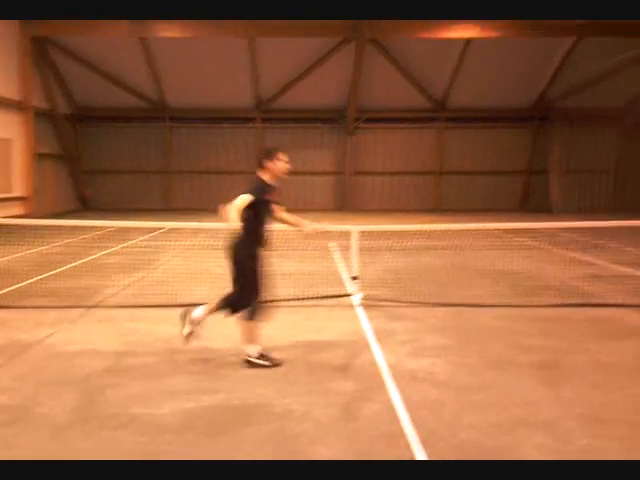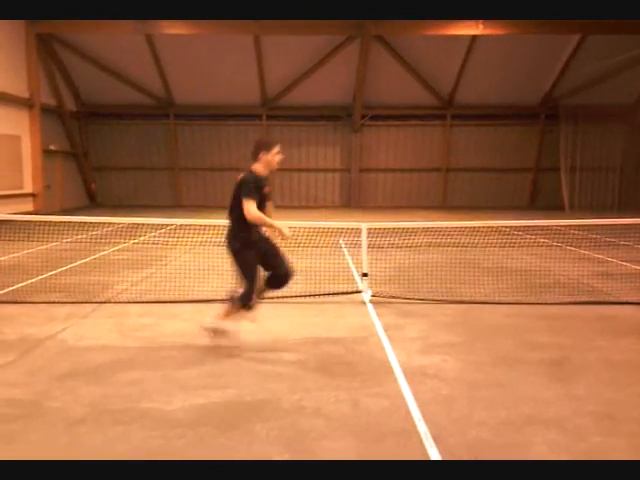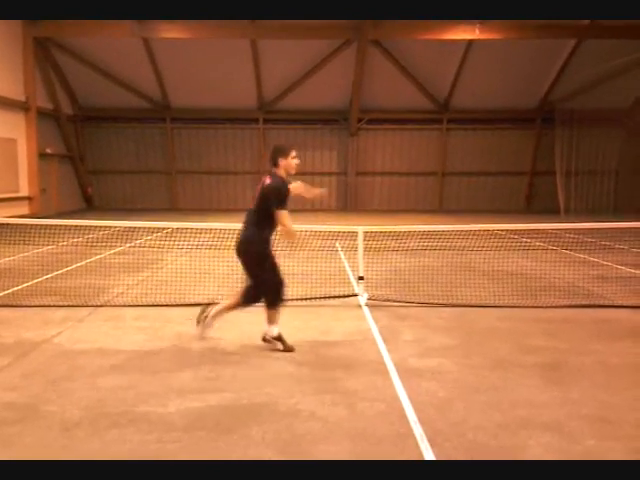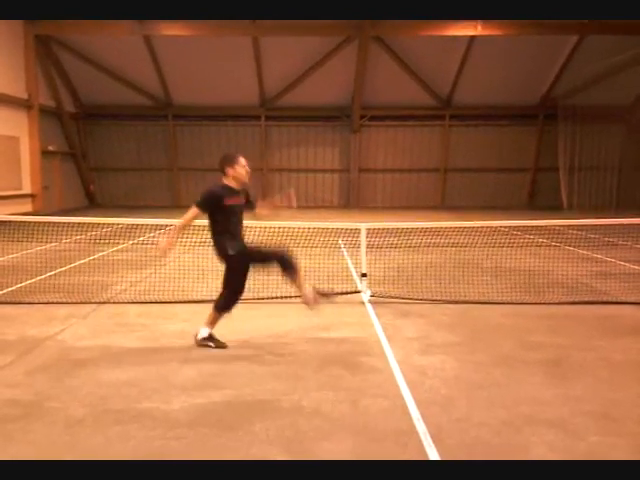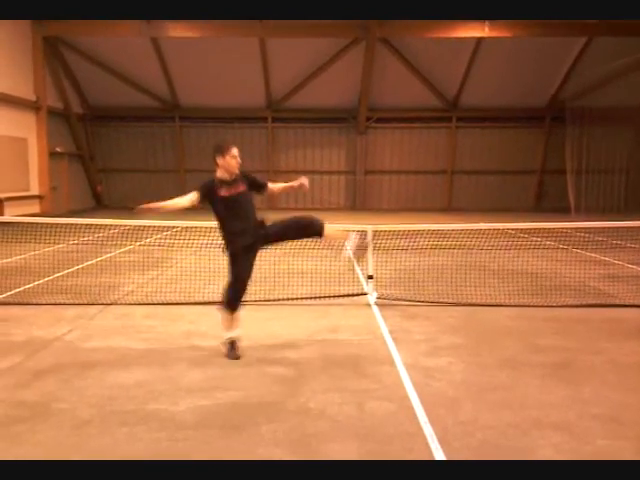
dt=0.5s
person 1, frame 1
left shoulder: (269, 188)
right shoulder: (257, 187)
left elbow: (277, 213)
right elbow: (238, 203)
left wrist: (302, 223)
right wrist: (232, 215)
left hip: (250, 248)
right hip: (245, 249)
left knee: (242, 295)
right knee: (252, 299)
left ankle: (197, 315)
right ankle: (253, 353)
person 1, frame 2
left shoulder: (262, 179)
right shoulder: (250, 180)
right elbow: (251, 214)
right wrist: (277, 226)
left hip: (255, 236)
right hip: (241, 240)
left knee: (282, 273)
right knee: (250, 288)
left ankle: (248, 299)
right ankle: (223, 321)
person 1, frame 3
left shoulder: (275, 180)
right shoulder: (277, 186)
right elbow: (284, 223)
left wrist: (308, 191)
left hip: (253, 241)
right hip: (253, 245)
left knee: (274, 287)
right knee: (258, 289)
left ankle: (272, 333)
right ankle: (213, 312)
person 1, frame 4
left shoulder: (242, 191)
right shoulder: (215, 193)
left elbow: (255, 208)
right elbow: (190, 215)
left wrist: (275, 203)
right wrist: (170, 238)
left hip: (238, 247)
right hip: (231, 249)
left knee: (231, 293)
right knee: (283, 258)
left ankle: (204, 334)
right ankle: (307, 294)
person 1, frame 5
left shoulder: (245, 178)
right shoulder: (209, 186)
left elbow: (273, 188)
right elbow: (188, 200)
left wrist: (294, 185)
right wrist: (159, 205)
left hip: (259, 231)
right hip: (238, 243)
left knee: (304, 223)
right knee: (236, 288)
left ankle: (347, 241)
right ankle: (230, 337)
